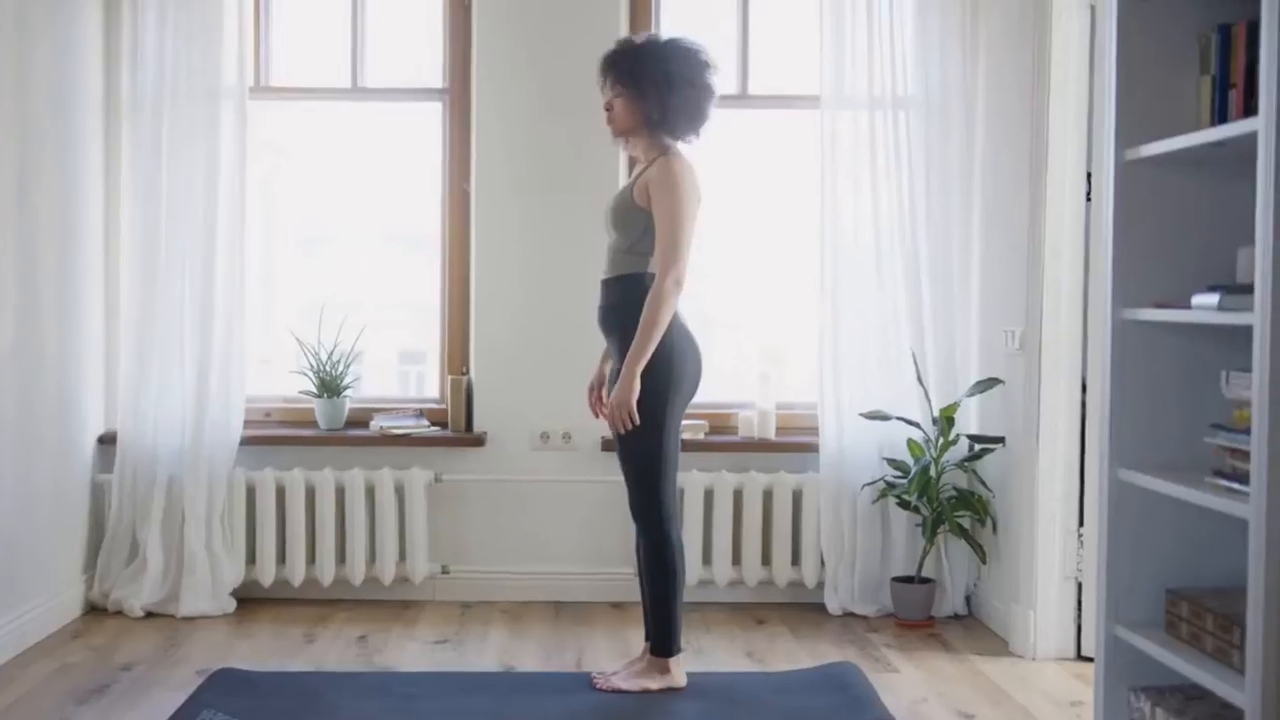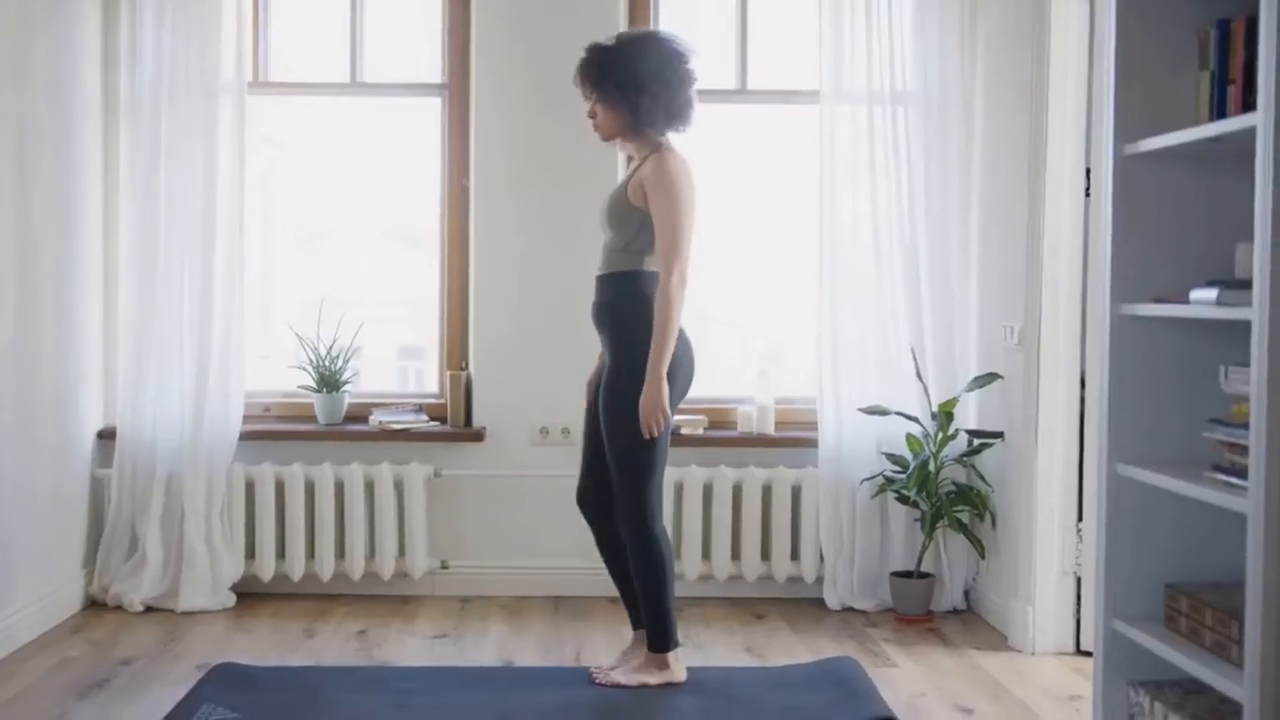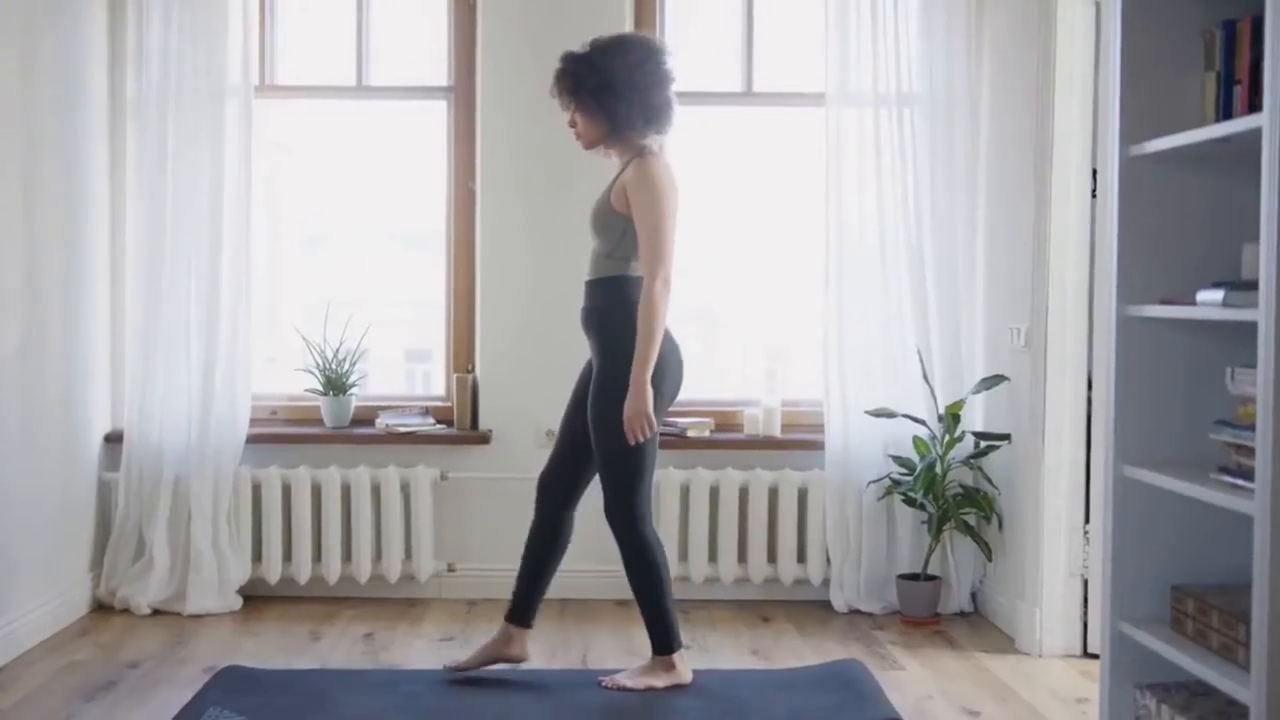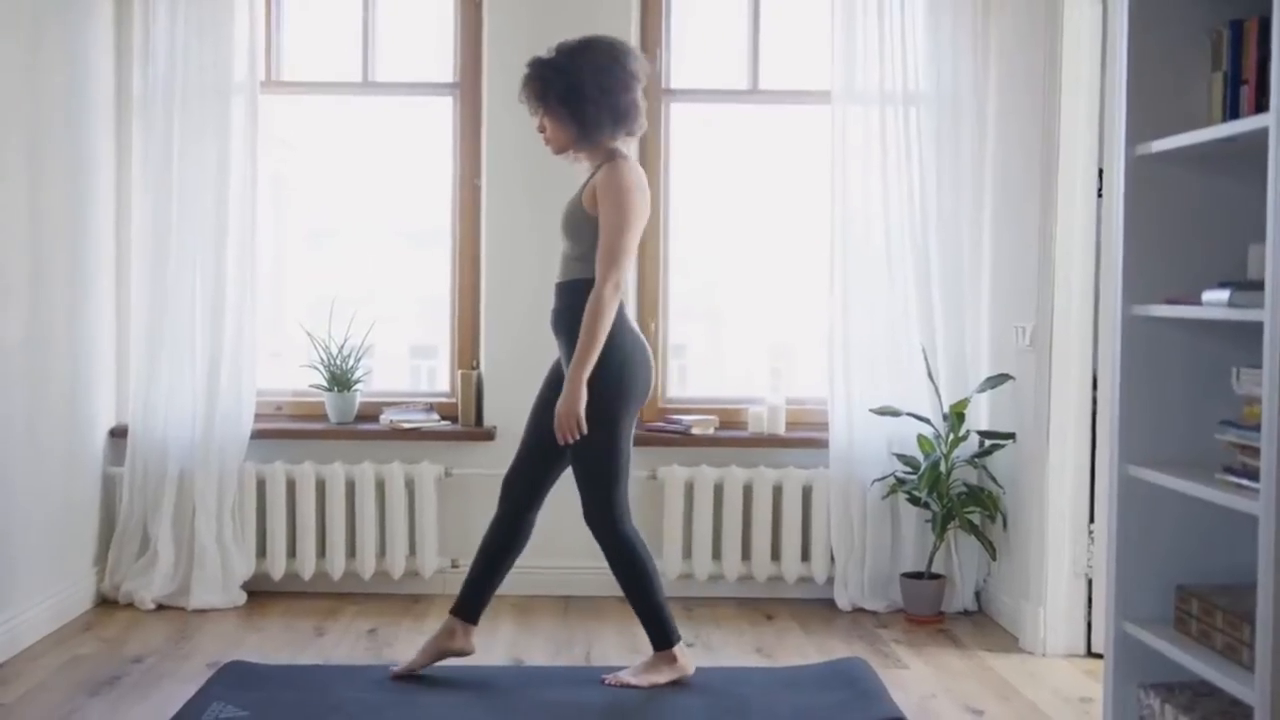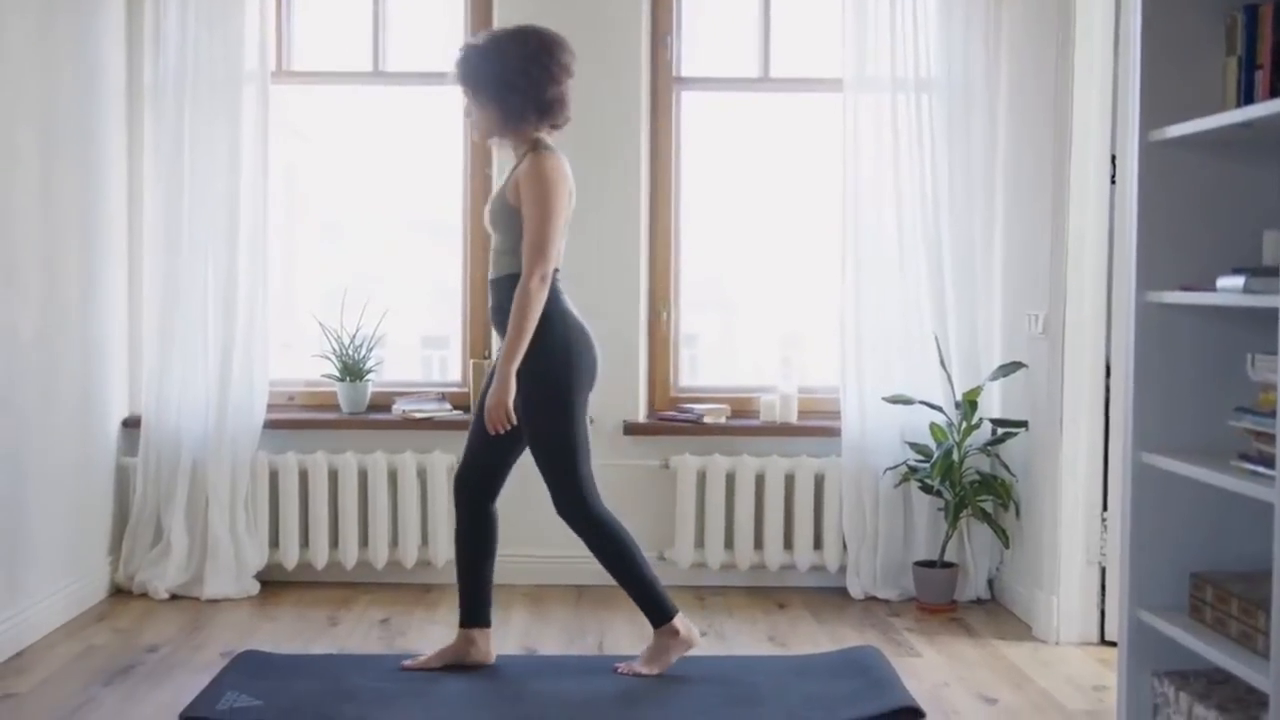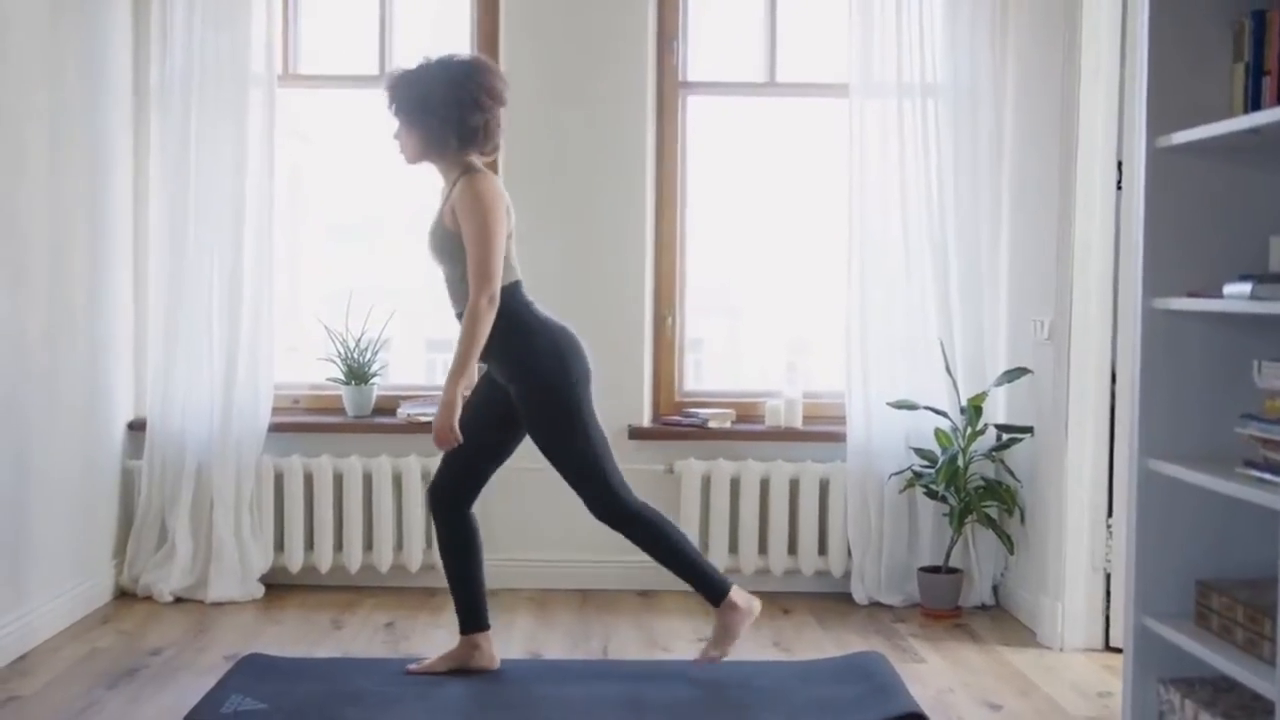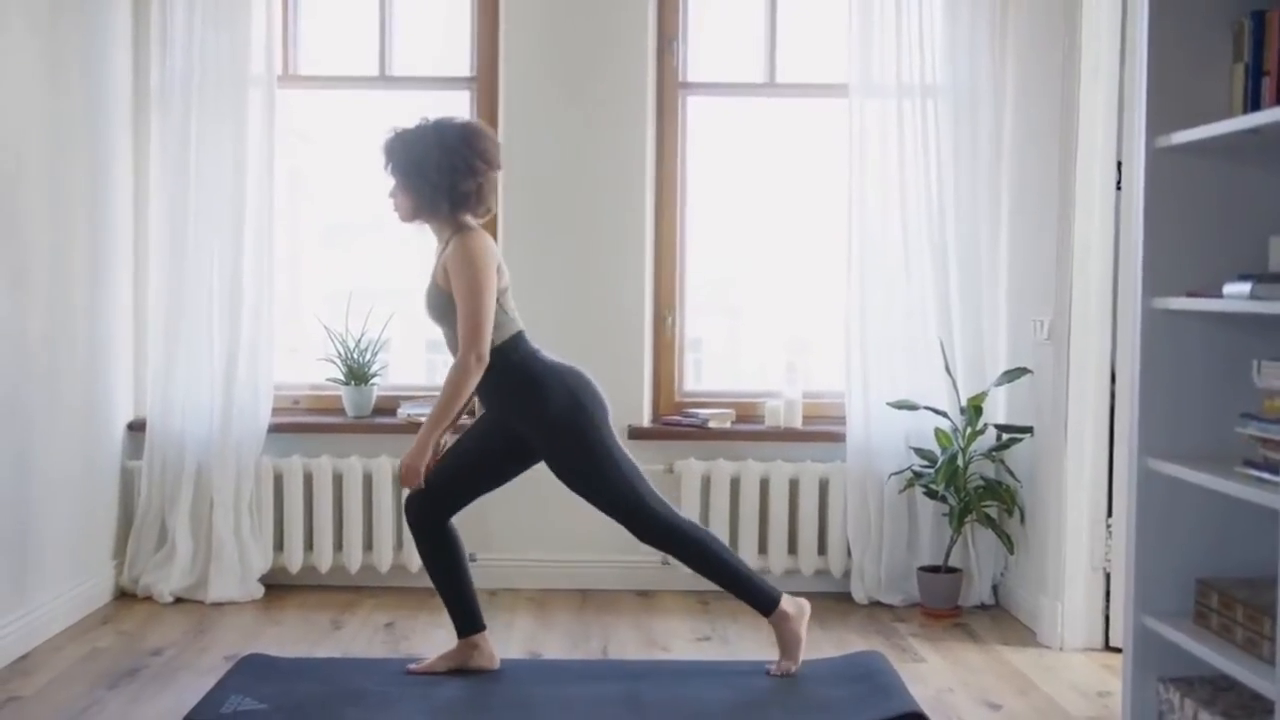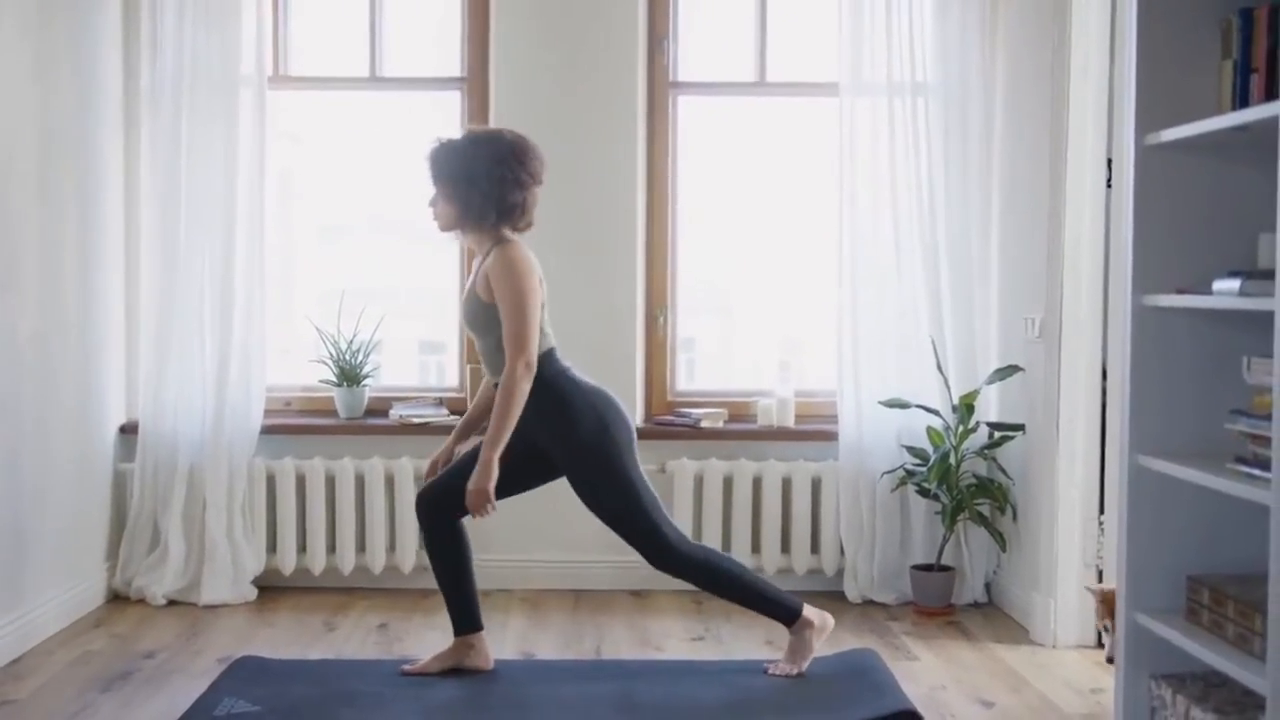
dt=0.3s
person 1, frame 1
left shoulder: (671, 169)
right shoulder: (646, 168)
left elbow: (669, 278)
left wrist: (632, 371)
right wrist: (606, 364)
left hip: (656, 356)
right hip: (639, 352)
left knee: (653, 509)
right knee: (647, 508)
left ankle: (666, 662)
right ankle: (655, 649)
person 1, frame 2
left shoulder: (665, 166)
right shoulder: (640, 167)
left elbow: (672, 276)
left wrist: (657, 376)
right wrist: (605, 363)
left hip: (647, 353)
right hip: (626, 350)
left knee: (634, 506)
right knee: (595, 497)
left ankle: (663, 655)
right ankle: (644, 635)
person 1, frame 3
left shoulder: (648, 172)
right shoulder: (631, 171)
left elbow: (657, 281)
left wrist: (642, 382)
left hip: (633, 359)
right hip: (611, 357)
left knee: (626, 511)
right knee: (554, 492)
left ankle: (669, 659)
right ankle: (514, 633)
person 1, frame 4
left shoulder: (619, 175)
right shoulder: (601, 174)
left elbow: (609, 286)
left wrist: (577, 382)
left hip: (605, 362)
right hip: (583, 356)
left knee: (605, 512)
right knee: (519, 493)
left ankle: (670, 653)
right ankle: (459, 629)
person 1, frame 5
left shoulder: (543, 167)
right shoulder: (524, 163)
left elbow: (536, 275)
left wrist: (505, 373)
left hip: (549, 352)
right hip: (531, 349)
left knee: (575, 501)
right knee: (472, 488)
left ankle: (671, 627)
right ankle: (473, 638)
person 1, frame 6
left shoulder: (476, 189)
right shoulder: (460, 188)
left elbow: (485, 299)
left wrist: (451, 395)
right wrist: (465, 383)
left hip: (539, 362)
right hip: (512, 365)
left knee: (608, 498)
right knee: (447, 496)
left ankle: (728, 602)
right ankle: (475, 644)
person 1, frame 7
left shoulder: (468, 248)
right shoulder: (455, 246)
left elbow: (474, 358)
right elbow: (475, 357)
left wrist: (424, 443)
right wrist: (438, 437)
left hip: (555, 406)
right hip: (521, 410)
left knee: (652, 521)
right knee: (425, 509)
left ankle: (783, 610)
right ankle: (473, 645)
person 1, frame 8
left shoulder: (508, 260)
right shoulder: (490, 260)
left elbow: (523, 368)
right elbow: (502, 370)
left wrist: (488, 462)
right wrist: (455, 441)
left hip: (581, 424)
right hip: (547, 424)
left knee: (665, 548)
right knee: (435, 502)
left ankle: (804, 620)
right ankle: (469, 644)
